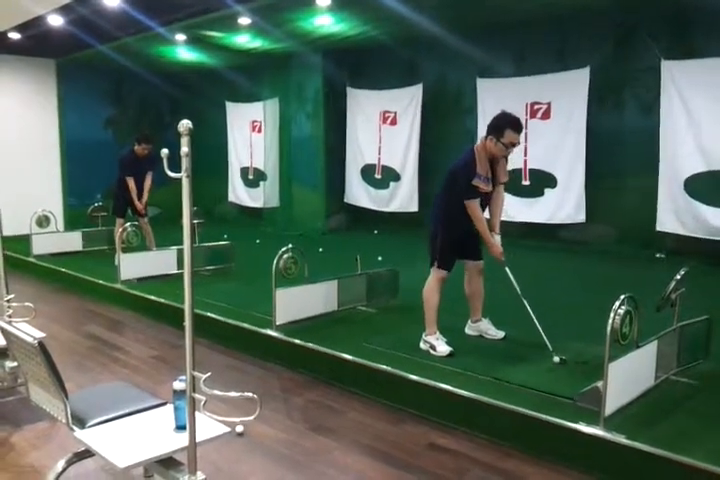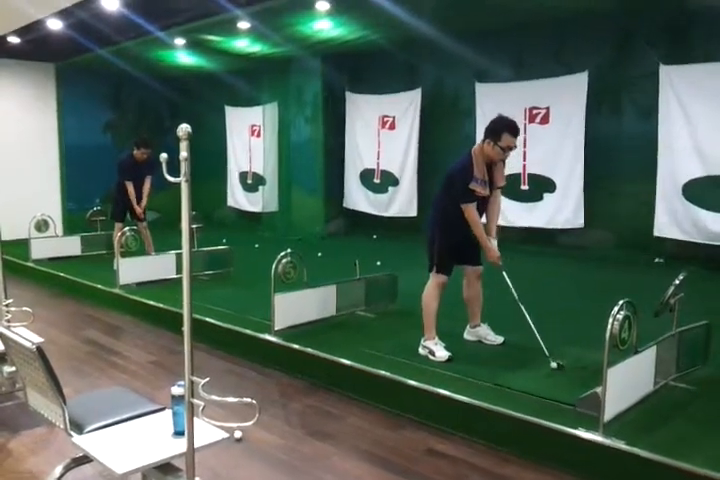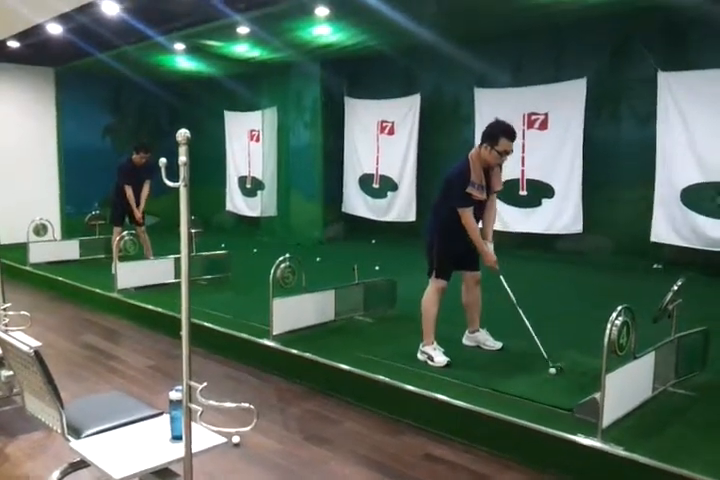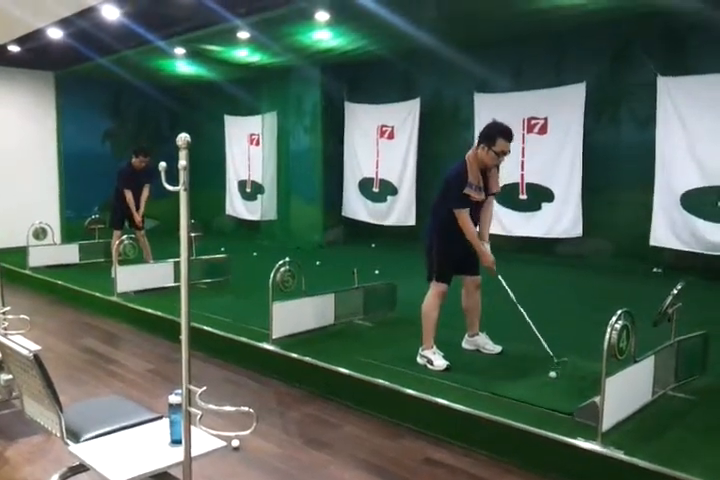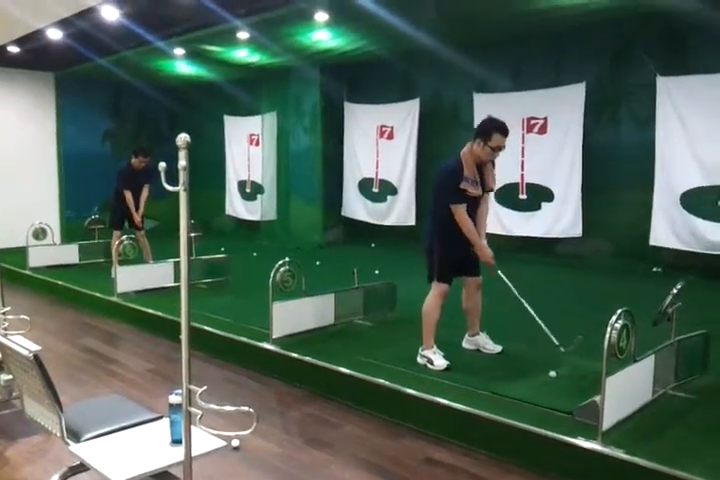
dt=0.1s
person 1, frame 1
left shoulder: (499, 158)
right shoulder: (466, 166)
left elbow: (498, 192)
right elbow: (473, 208)
left wrist: (496, 232)
right wrist: (490, 244)
left hip: (468, 222)
right hip: (446, 221)
left knee: (476, 267)
right knee: (439, 273)
left ankle: (476, 322)
right ankle: (430, 335)
person 1, frame 2
left shoulder: (497, 162)
right shoulder: (463, 170)
left elbow: (495, 197)
right elbow: (470, 213)
left wrist: (492, 236)
right wrist: (487, 248)
left hip: (467, 227)
right hip: (444, 226)
left knee: (474, 272)
right knee: (439, 278)
left ankle: (475, 327)
right ankle: (429, 340)
person 1, frame 3
left shoulder: (494, 167)
right shoulder: (460, 174)
left elbow: (491, 202)
right elbow: (466, 217)
left wrist: (488, 241)
right wrist: (484, 252)
left hip: (466, 233)
right hip: (443, 231)
left knee: (473, 278)
right knee: (438, 283)
left ankle: (473, 332)
right ankle: (427, 345)
person 1, frame 4
left shoulder: (491, 169)
right shoulder: (458, 176)
left elbow: (487, 204)
right elbow: (463, 219)
left wrist: (485, 242)
right wrist: (483, 252)
left hip: (466, 236)
right hip: (443, 235)
left knee: (473, 282)
right knee: (439, 288)
left ankle: (473, 336)
right ankle: (427, 350)
person 1, frame 5
left shoulder: (487, 165)
right shoulder: (453, 171)
left elbow: (483, 201)
right elbow: (460, 215)
left wrist: (482, 239)
right wrist: (480, 247)
left hip: (465, 235)
right hip: (443, 235)
left knee: (474, 282)
right knee: (440, 288)
left ankle: (473, 336)
right ankle: (427, 349)
person 2, frame 1
left shoulder: (151, 158)
right shoulder: (126, 158)
left elbow: (148, 177)
right elbow: (130, 181)
left wrist: (145, 197)
right wrist: (135, 202)
left hip: (139, 193)
right hip: (123, 192)
left knee: (144, 221)
right knee: (120, 221)
left ankle: (153, 249)
right ankle: (118, 253)
person 2, frame 2
left shoulder: (149, 162)
right shoulder: (125, 163)
left elbow: (147, 182)
right elbow: (129, 186)
left wrist: (144, 202)
right wrist: (135, 206)
left hip: (138, 197)
right hip: (121, 197)
left knee: (143, 225)
right knee: (119, 226)
left ankle: (151, 254)
person 2, frame 3
left shoulder: (148, 167)
right shoulder: (124, 167)
left elbow: (146, 186)
right elbow: (128, 190)
left wrist: (141, 206)
right wrist: (135, 210)
left hip: (137, 202)
right hip: (120, 201)
left knee: (142, 230)
right knee: (117, 230)
left ankle: (150, 258)
right ankle: (115, 262)
person 2, frame 4
left shoulder: (148, 171)
right shoulder: (124, 171)
left elbow: (146, 190)
right elbow: (128, 194)
left wrist: (141, 210)
right wrist: (134, 214)
left hip: (137, 205)
right hip: (120, 205)
left knee: (141, 234)
right knee: (117, 234)
left ankle: (150, 262)
right ankle: (115, 265)
person 2, frame 5
left shoulder: (147, 171)
right shoulder: (124, 171)
left elbow: (145, 190)
right elbow: (127, 195)
left wrist: (140, 211)
right wrist: (134, 215)
left hip: (137, 205)
right hip: (120, 205)
left knee: (141, 234)
right knee: (117, 234)
left ankle: (150, 262)
right ankle: (115, 266)
